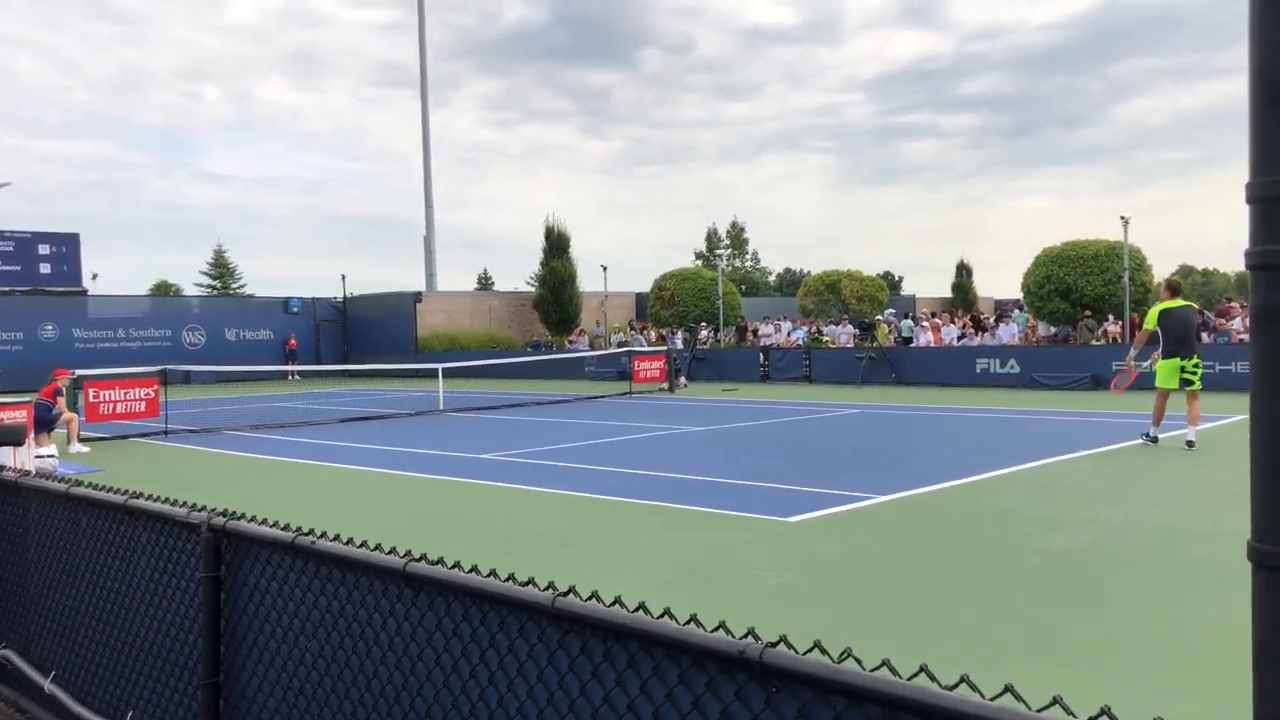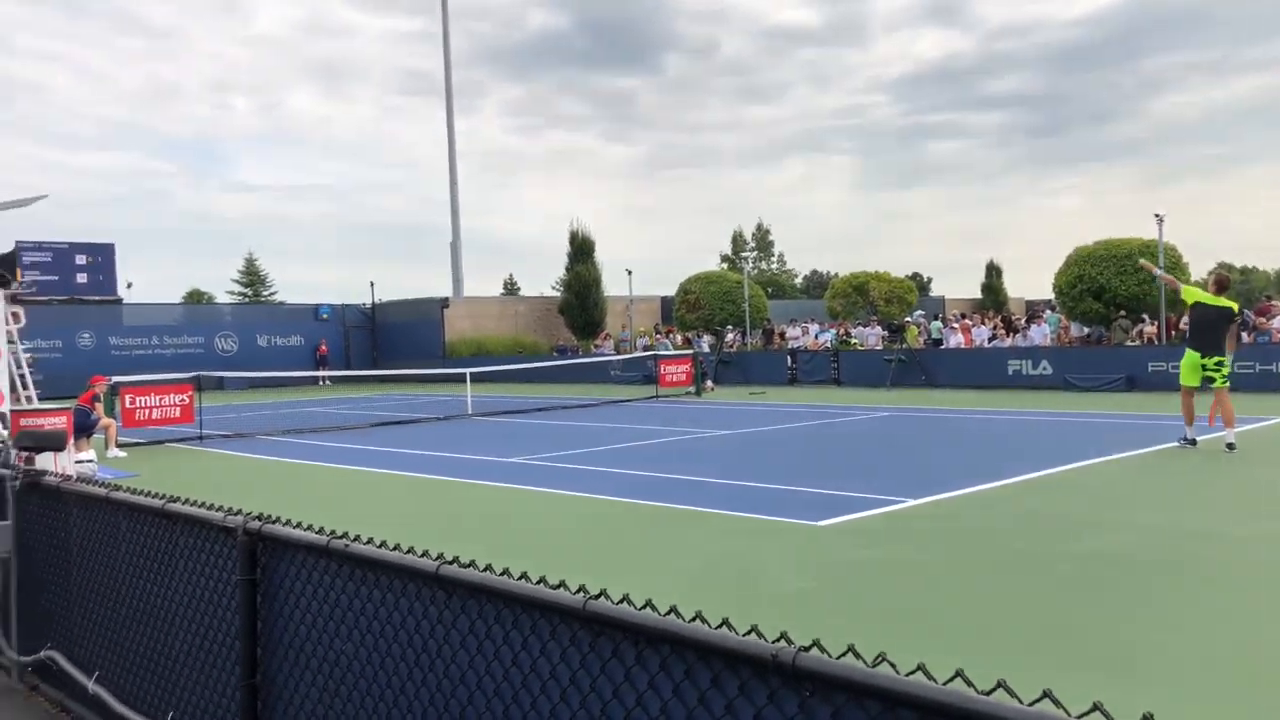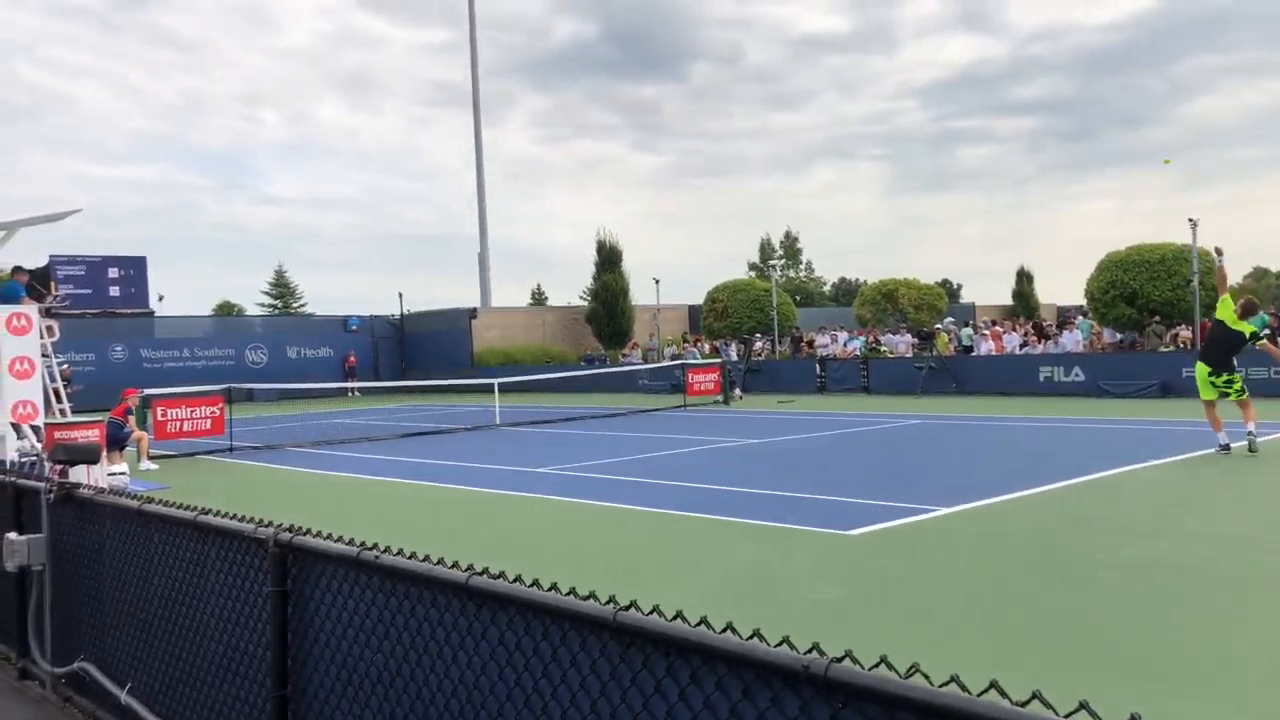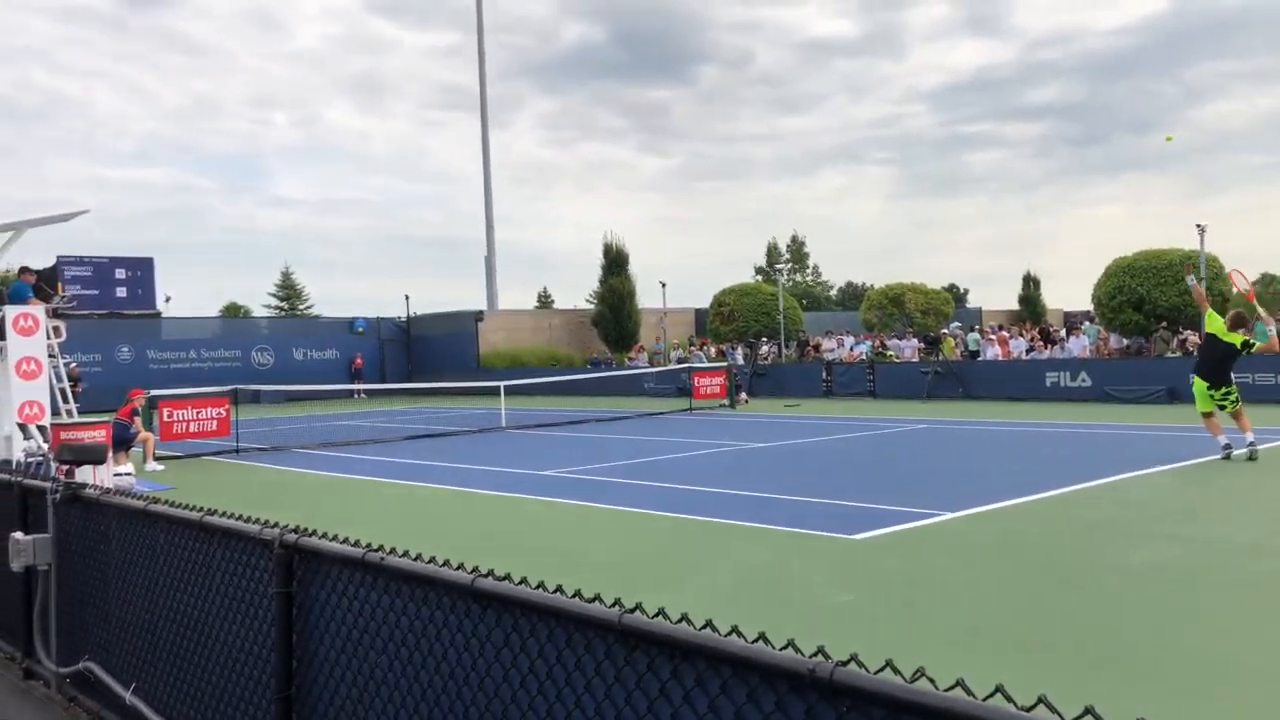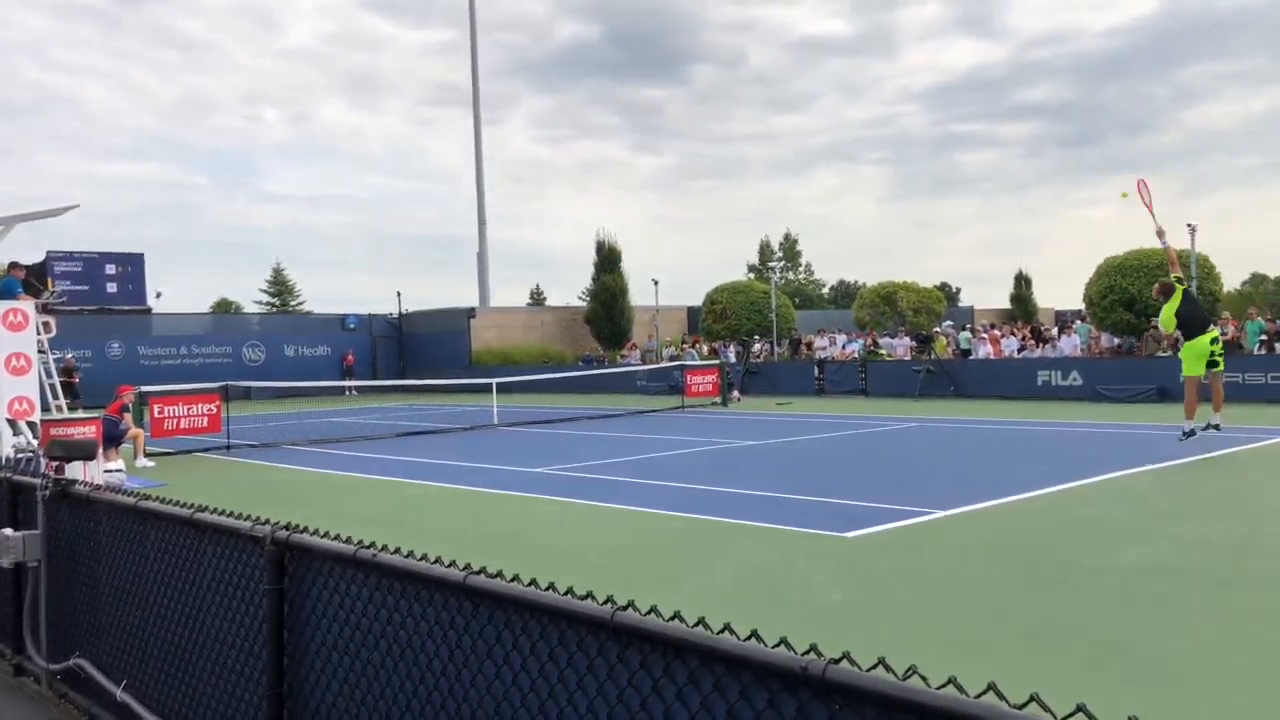
dt=0.3s
person 1, frame 1
left shoulder: (1157, 310)
right shoulder: (1193, 308)
left elbow: (1142, 337)
left wrist: (1131, 355)
left hip: (1170, 359)
right hip: (1191, 358)
left knee: (1161, 396)
right knee: (1193, 398)
left ankle: (1152, 435)
right ankle: (1191, 438)
person 1, frame 2
left shoulder: (1198, 297)
right shoulder: (1233, 309)
left elbow: (1172, 282)
right elbow: (1232, 337)
left wrist: (1151, 268)
right wrist: (1228, 359)
left hip: (1193, 356)
right hip: (1217, 357)
left knee: (1187, 395)
right knee: (1223, 397)
left ankle: (1189, 437)
right ankle: (1230, 441)
person 1, frame 3
left shoulder: (1224, 313)
right shoulder: (1249, 332)
left elbow: (1222, 283)
left wrist: (1220, 258)
left hip: (1204, 369)
right hip: (1226, 373)
left knee: (1210, 406)
right knee: (1246, 405)
left ankle: (1223, 442)
right ankle: (1251, 433)
person 1, frame 4
left shoulder: (1213, 325)
right shoulder: (1242, 343)
left elbow: (1201, 301)
left wrist: (1190, 277)
left hip: (1201, 383)
right hip: (1222, 387)
left knee: (1208, 416)
right knee: (1239, 416)
left ankle: (1224, 443)
right ankle: (1250, 444)
person 1, frame 5
left shoulder: (1165, 316)
right shoulder: (1180, 290)
left elbow: (1169, 337)
right elbow: (1173, 261)
right wrist: (1163, 240)
left hip: (1194, 345)
right hip: (1212, 338)
left knee: (1191, 389)
right knee: (1216, 383)
left ankle: (1189, 428)
right ankle: (1215, 421)
